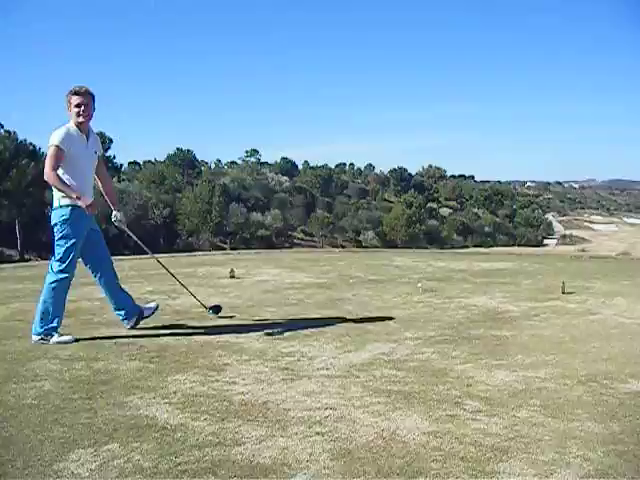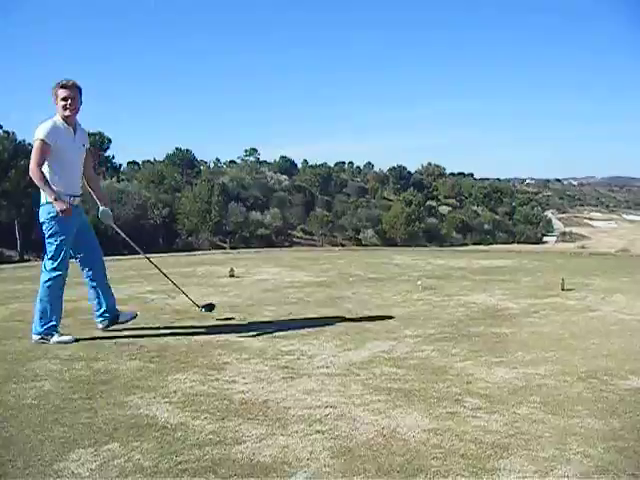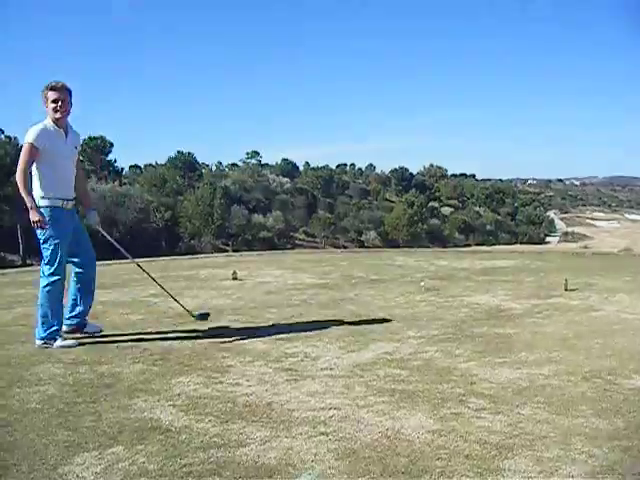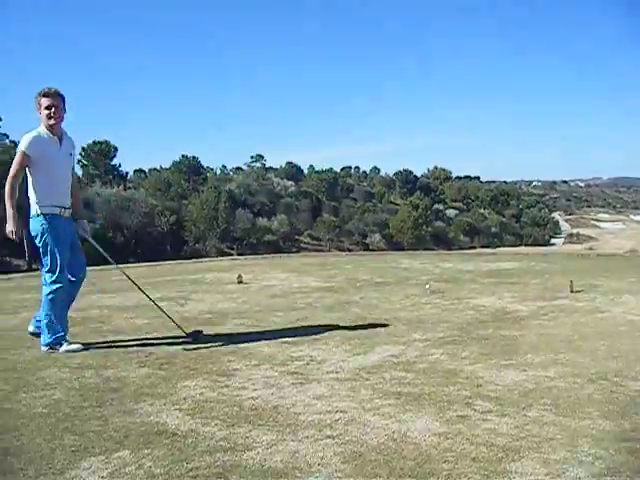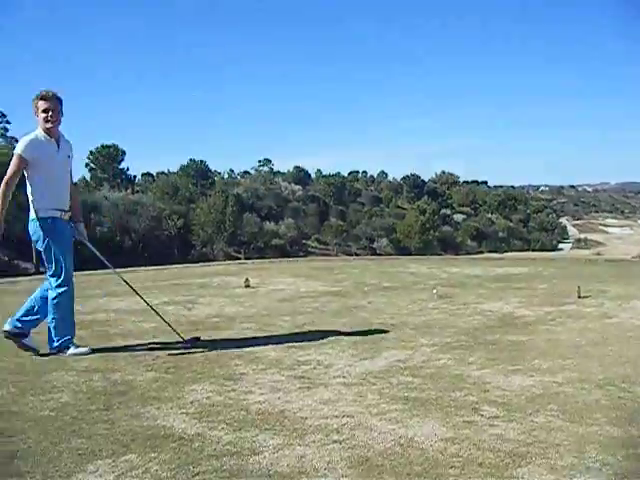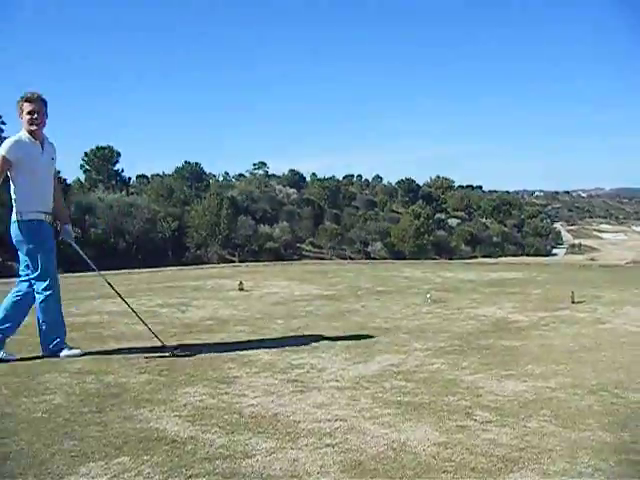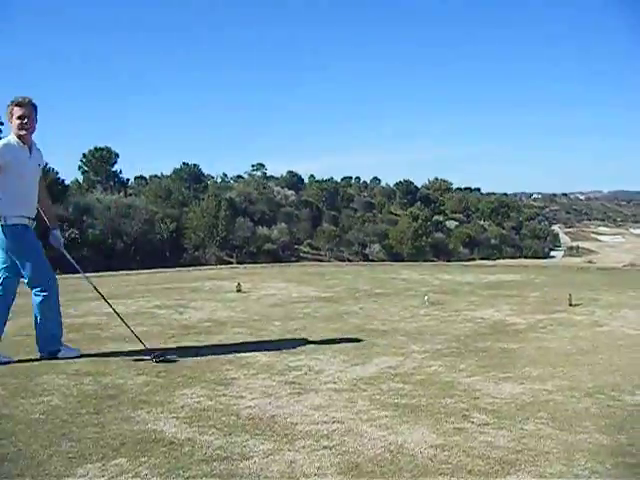
dt=0.1s
person 1, frame 1
left shoulder: (95, 139)
right shoulder: (62, 136)
left elbow: (103, 178)
right elbow: (50, 173)
left wrist: (116, 209)
right wrist: (78, 198)
left hip: (84, 214)
right hip: (68, 212)
left knee: (103, 266)
right knee: (62, 270)
left ankle: (129, 312)
right ankle: (45, 330)
person 1, frame 2
left shoulder: (82, 133)
right shoulder: (48, 129)
left elbow: (89, 173)
right elbow: (34, 169)
left wrist: (103, 204)
right wrist: (57, 199)
left hip: (75, 209)
right hip: (57, 209)
left knee: (94, 261)
right knee: (55, 269)
left ankle: (107, 314)
right ankle: (44, 330)
person 1, frame 3
left shoulder: (74, 135)
right shoulder: (38, 133)
right elbow: (21, 173)
left wrist: (90, 209)
right wrist: (32, 208)
left hip: (69, 211)
right hip: (49, 211)
left knee: (87, 262)
right knee: (54, 272)
left ankle: (75, 319)
right ankle: (47, 334)
person 1, frame 4
left shoulder: (68, 142)
right shoulder: (32, 140)
right elbow: (11, 180)
left wrist: (80, 217)
right wrist: (12, 218)
left hip: (65, 218)
right hip: (46, 218)
left knee: (75, 272)
right knee: (56, 278)
left ankle: (42, 323)
right ankle: (53, 338)
person 1, frame 5
left shoulder: (66, 145)
right shoulder: (29, 143)
left wrist: (78, 221)
left hip: (61, 222)
right hip: (45, 221)
left knee: (62, 281)
right knee: (59, 282)
right ankle: (61, 341)
person 1, frame 6
left shoulder: (49, 147)
left wrist: (64, 222)
left hip: (43, 224)
right hip: (28, 223)
left knee: (27, 285)
right knee: (46, 283)
right ankle: (53, 343)
person 1, frame 7
left shoulder: (35, 152)
left elbow: (41, 194)
left wrist: (54, 228)
left hip: (23, 228)
right knee: (44, 284)
right ankle: (50, 345)
